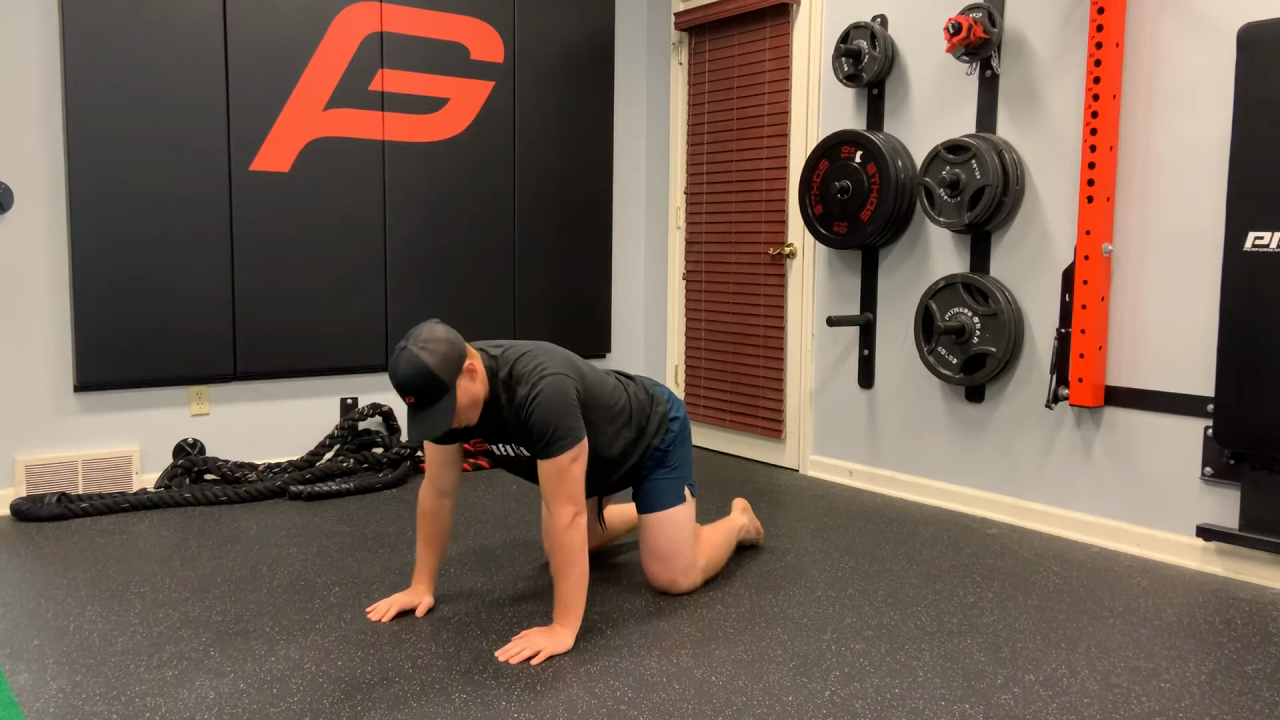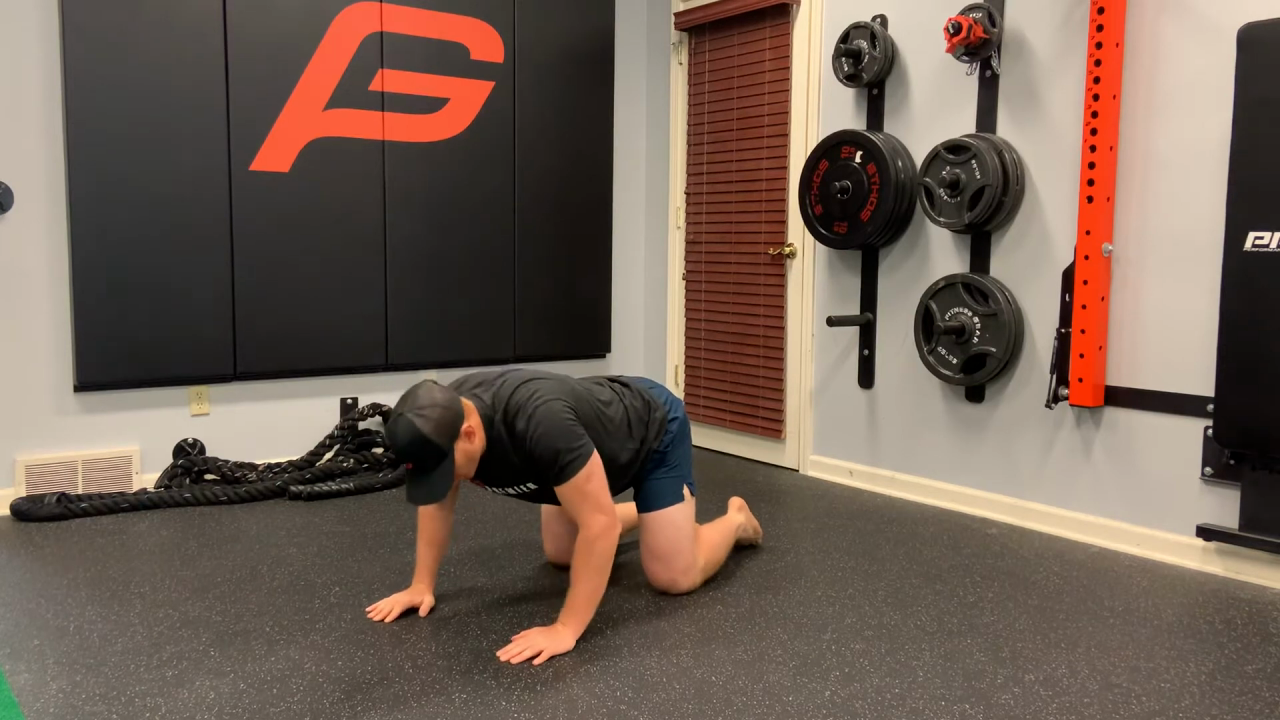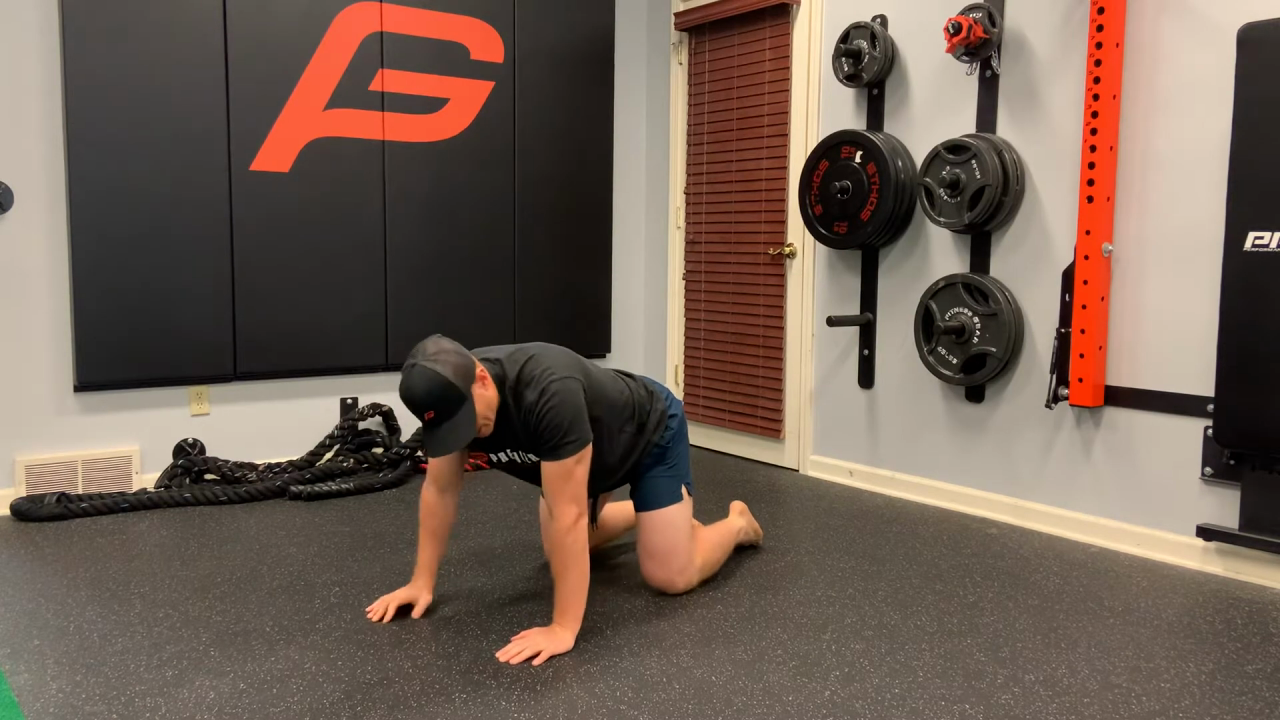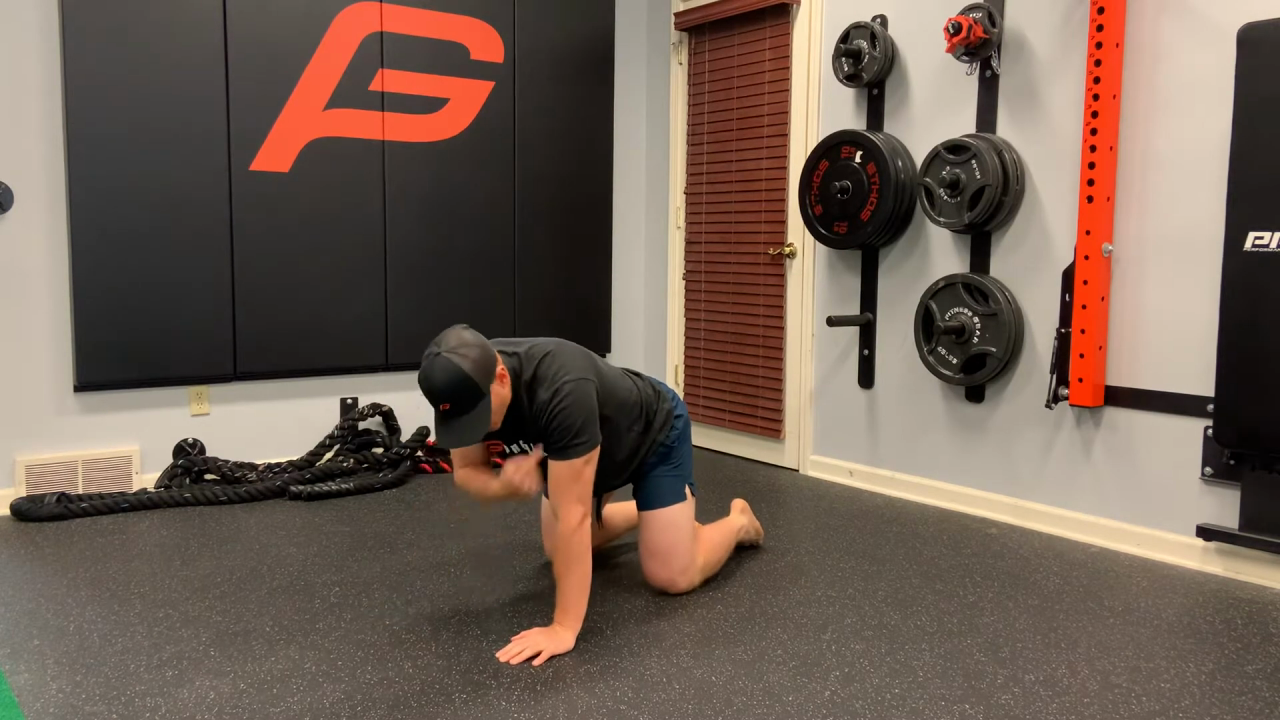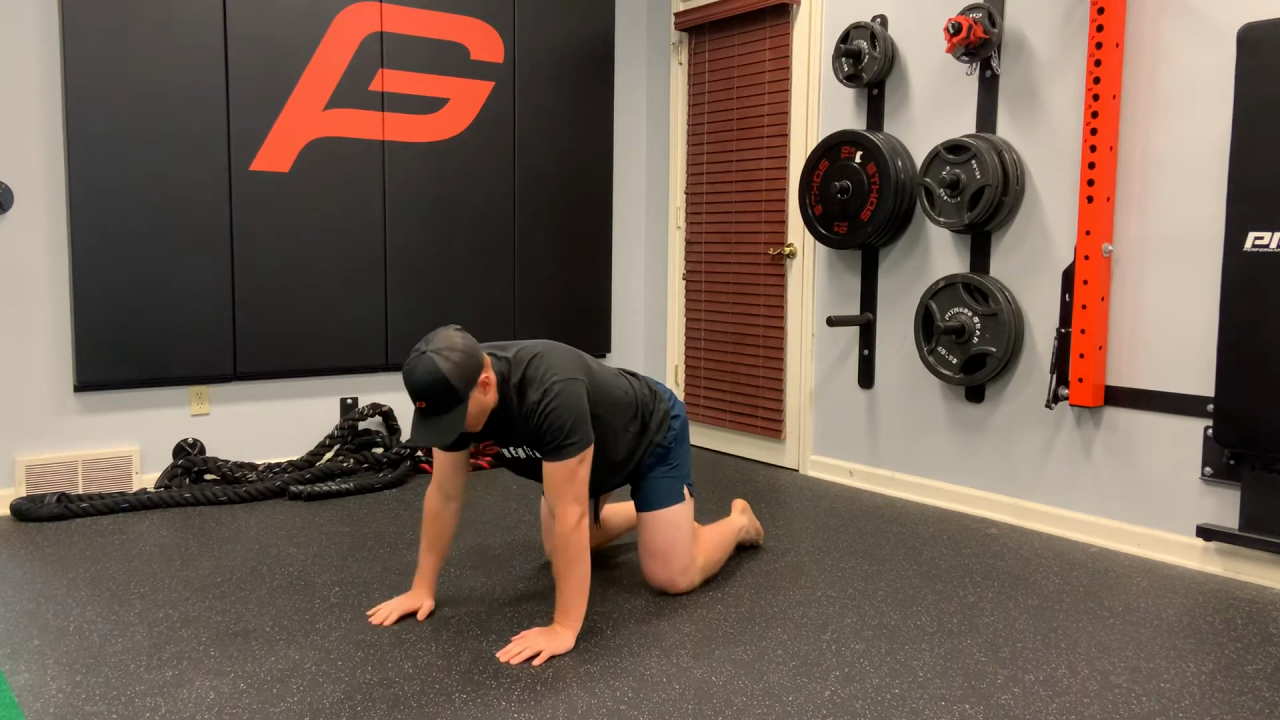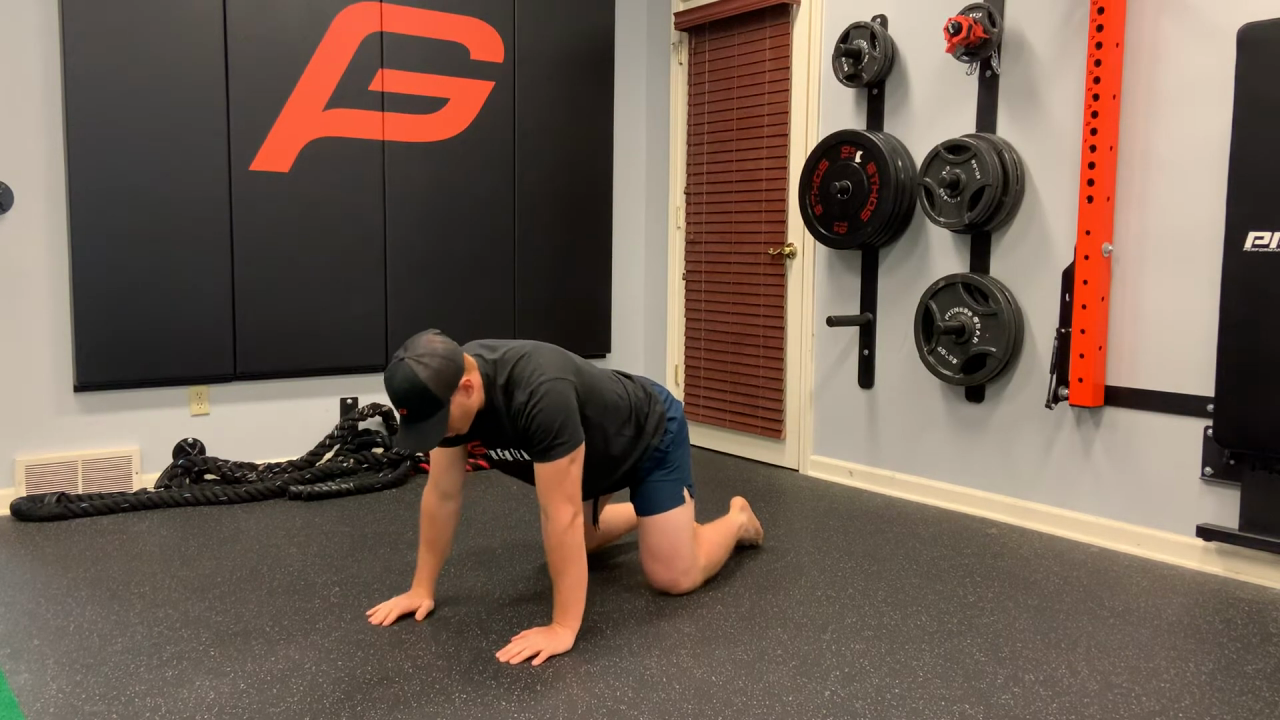
dt=0.5s
person 1, frame 1
left shoulder: (543, 390)
right shoulder: (444, 388)
left elbow: (568, 513)
right elbow: (438, 493)
left wrist: (563, 629)
right wrist: (422, 586)
left hip: (654, 432)
right hip: (599, 446)
left knee: (674, 578)
right knee: (560, 552)
left ankle: (738, 521)
right ankle: (640, 512)
person 1, frame 2
left shoulder: (540, 422)
right shoulder: (444, 420)
left elbow: (601, 522)
right elbow: (439, 503)
left wrist: (566, 629)
right wrist: (422, 585)
left hip: (654, 430)
right hip: (601, 435)
left knee: (673, 577)
right knee: (560, 555)
left ankle: (735, 520)
right ankle: (642, 512)
person 1, frame 3
left shoulder: (550, 392)
right shoulder: (445, 394)
left elbow: (569, 513)
right elbow: (440, 488)
left wrist: (562, 629)
right wrist: (421, 580)
left hip: (652, 431)
right hip: (593, 444)
left knee: (671, 577)
right knee: (560, 551)
left ankle: (735, 523)
right ankle: (639, 512)
person 1, frame 4
left shoulder: (562, 389)
right shoulder: (465, 389)
left elbow: (571, 512)
right elbow: (467, 471)
left wrist: (564, 628)
right wrist: (505, 485)
left hip: (655, 432)
left knee: (672, 577)
right knee: (558, 553)
left ankle: (738, 522)
right ankle: (641, 512)
person 1, frame 5
left shoulder: (552, 392)
right shoulder: (455, 391)
left elbow: (568, 513)
right elbow: (444, 495)
left wrist: (564, 628)
right wrist: (423, 589)
left hip: (653, 432)
right hip: (596, 447)
left knee: (672, 577)
right knee: (559, 552)
left ankle: (738, 522)
right ankle: (640, 512)
person 1, frame 6
left shoulder: (540, 393)
right shoulder: (447, 388)
left elbow: (562, 513)
right elbow: (442, 495)
left wrist: (564, 628)
right wrist: (422, 588)
left hip: (650, 434)
right hip: (597, 443)
left knee: (673, 578)
right knee: (564, 550)
left ankle: (736, 521)
right ankle: (641, 514)
